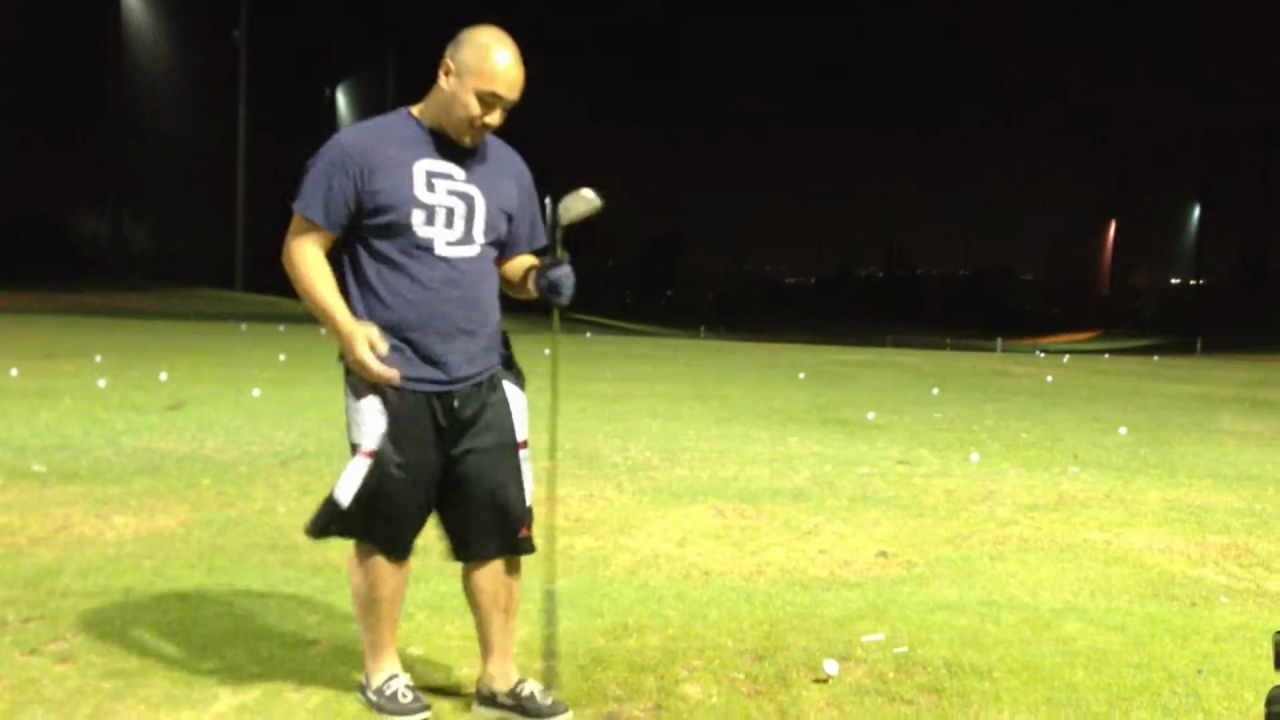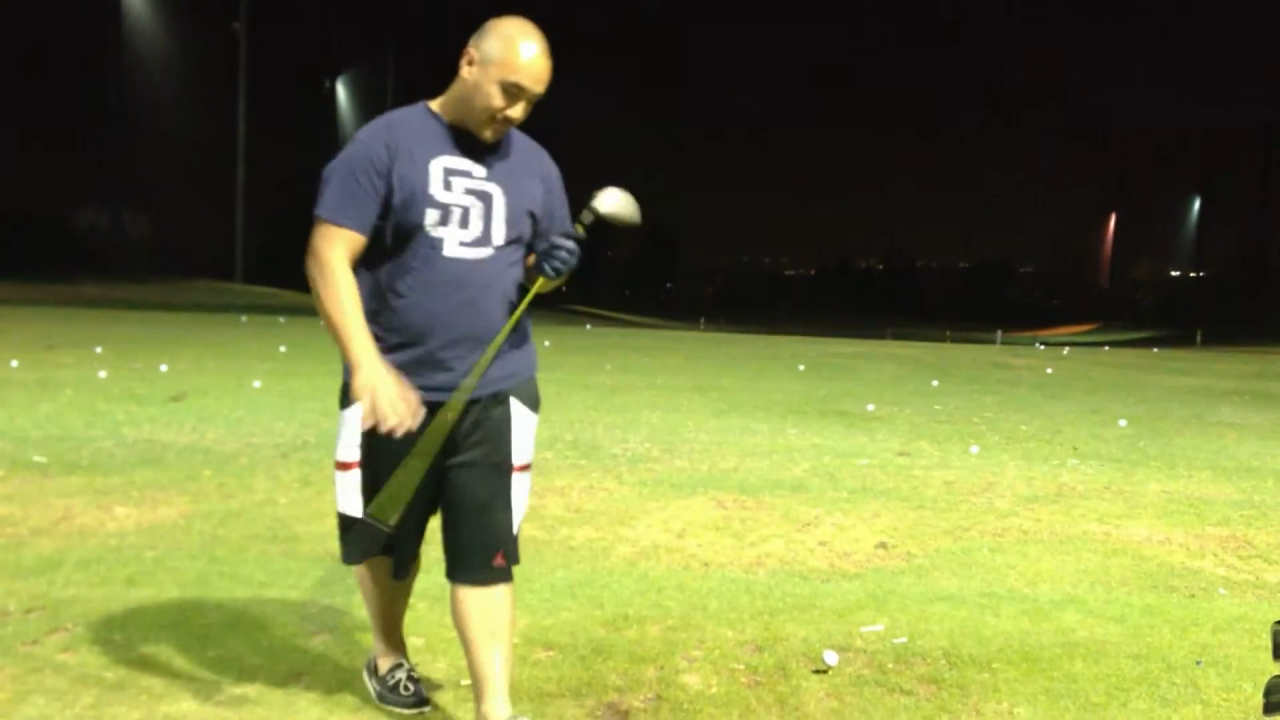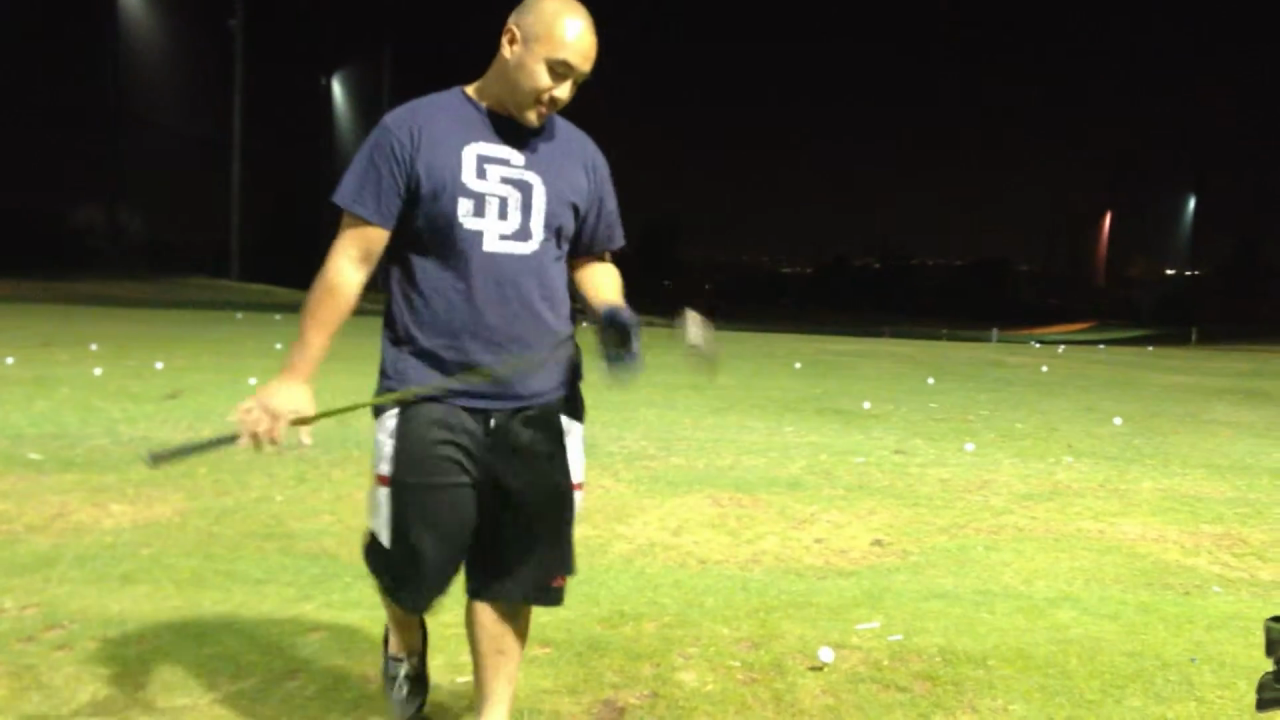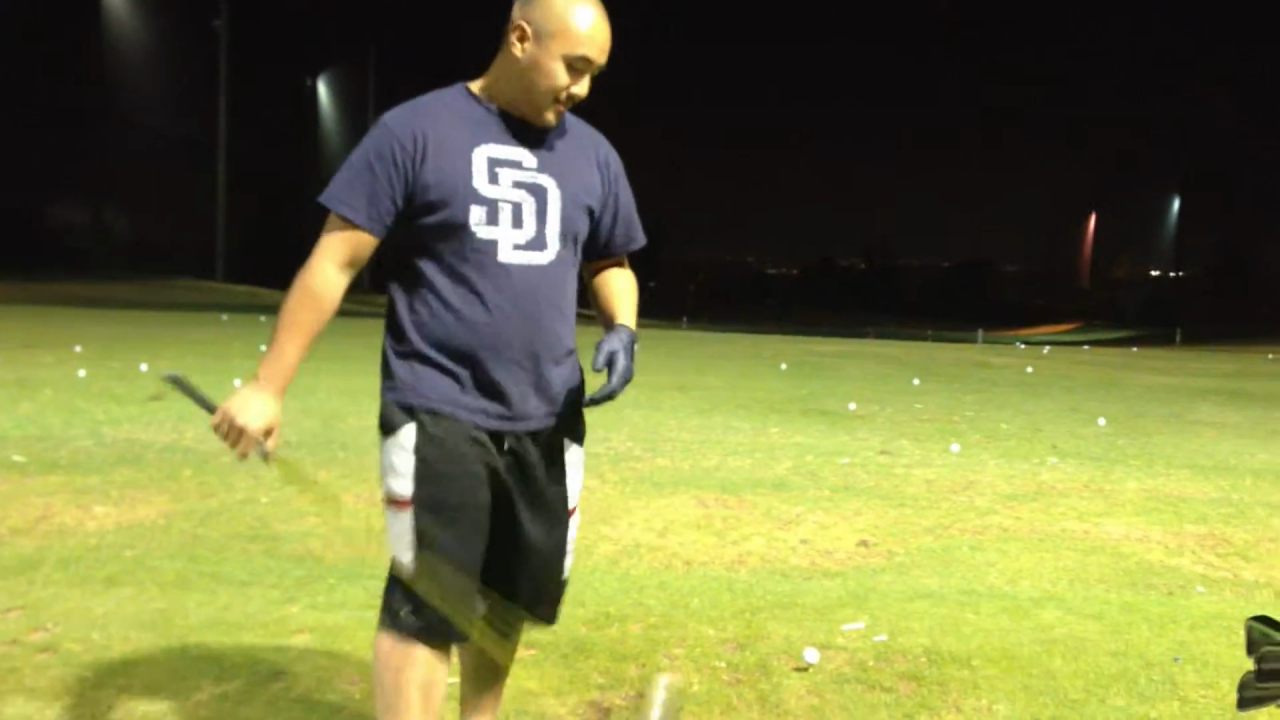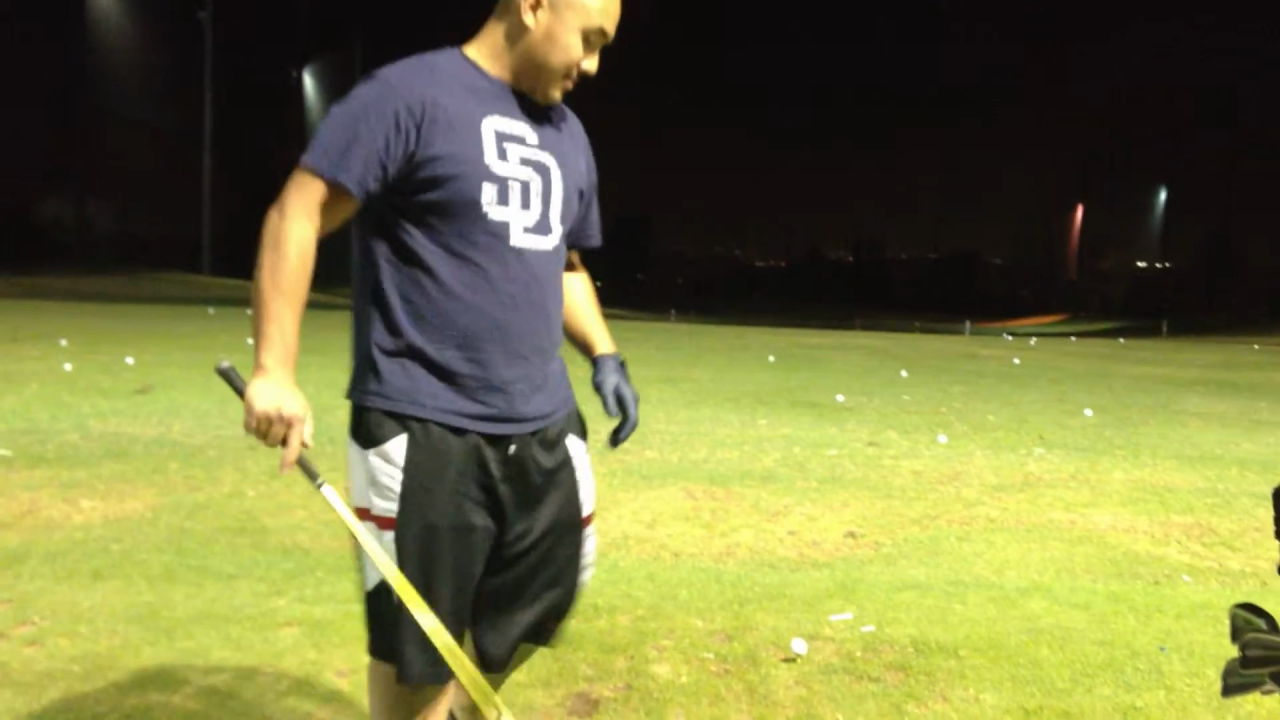
dt=0.3s
person 1, frame 1
left shoulder: (507, 167)
right shoulder: (361, 149)
right elbow: (301, 247)
left wrist: (540, 280)
right wrist: (345, 328)
left hip: (482, 382)
right hip: (390, 384)
left knee: (499, 529)
right knee: (381, 532)
person 1, frame 2
left shoulder: (535, 166)
right shoulder: (382, 145)
left elbow: (537, 265)
right elbow: (329, 257)
left wrist: (550, 265)
right wrist: (367, 366)
left hip: (495, 393)
right hip: (395, 389)
left knee: (485, 553)
right knee: (385, 541)
right ankle: (386, 658)
person 1, frame 3
left shoulder: (581, 156)
right shoulder: (413, 131)
left elbow: (591, 261)
right elbow: (351, 258)
left wrist: (612, 313)
right wrist: (296, 376)
left hip: (540, 404)
right hip: (430, 396)
left knee: (512, 574)
right knee: (416, 562)
right ankle: (405, 643)
person 1, frame 4
left shoulder: (592, 155)
right shoulder: (416, 132)
left elbow: (610, 263)
right elbow: (334, 261)
left wrist: (622, 330)
right wrist: (268, 385)
left hip: (544, 420)
right hip: (437, 412)
left knee: (504, 597)
right knee: (426, 605)
person 1, frame 5
left shoulder: (567, 135)
right shoulder: (413, 95)
right elbow: (298, 215)
left wrist: (603, 356)
right wrist: (274, 371)
left hip: (542, 427)
right hip: (422, 425)
left knee: (528, 613)
right knee: (416, 637)
